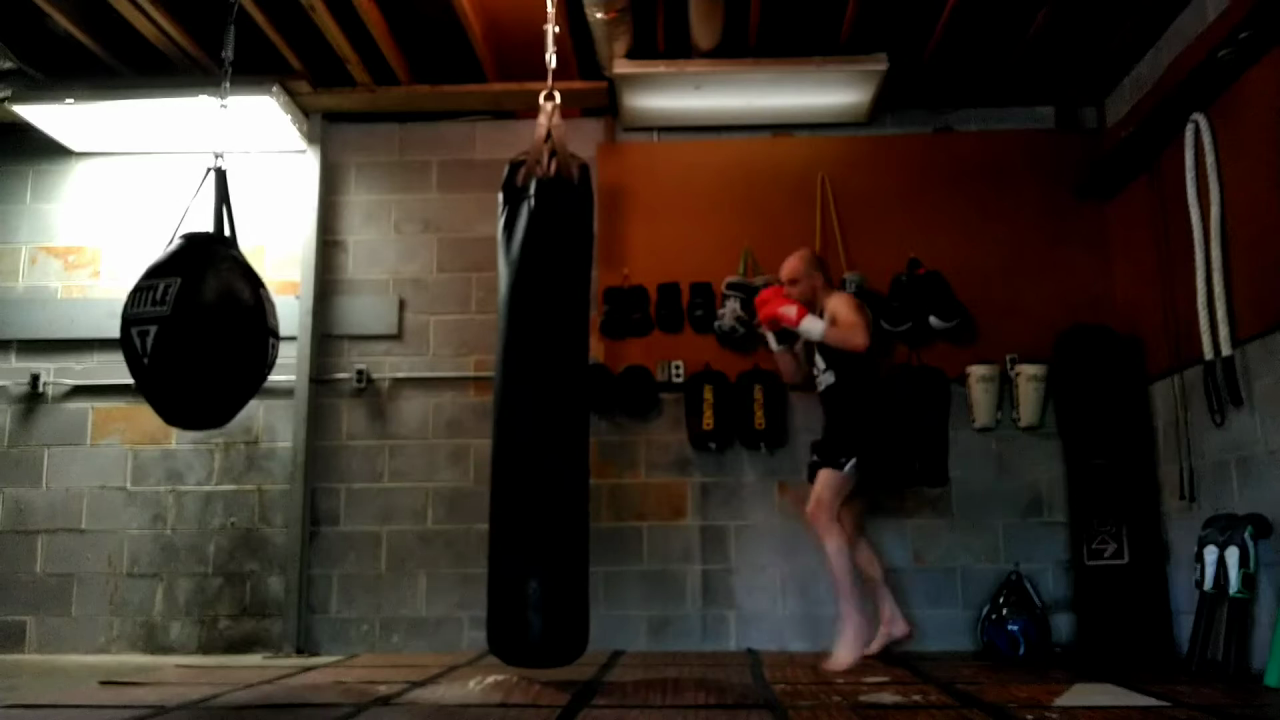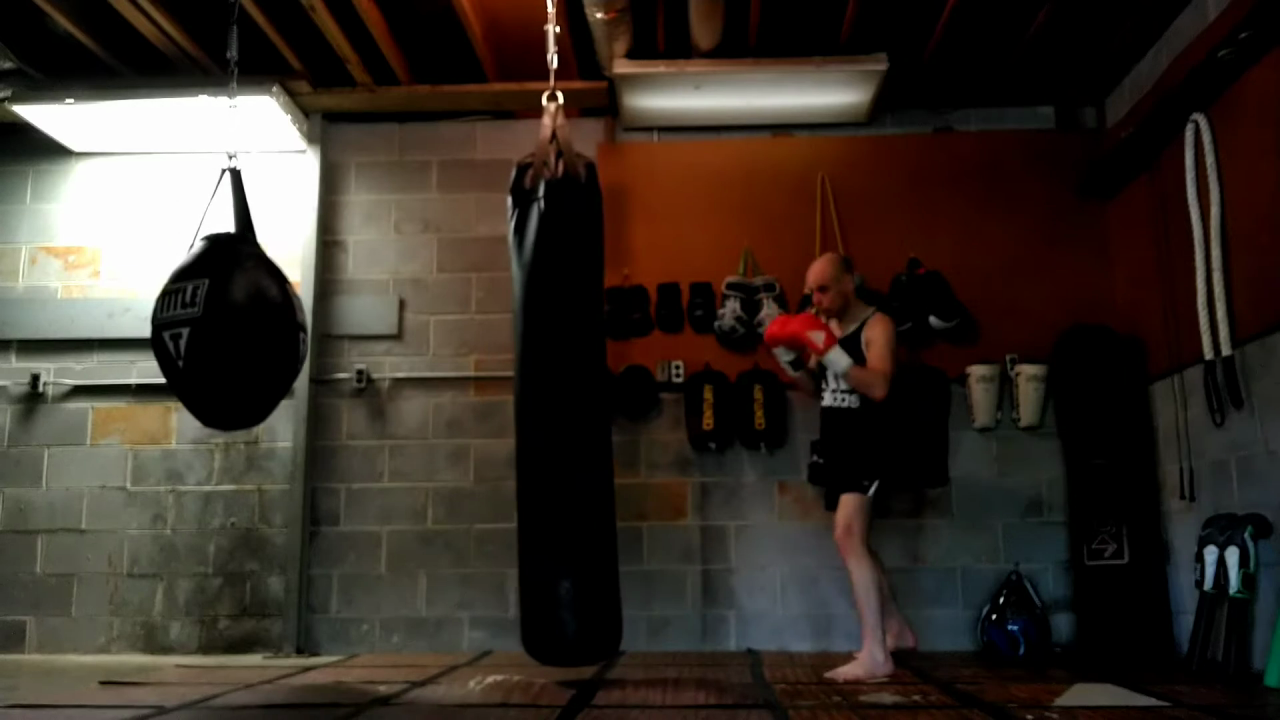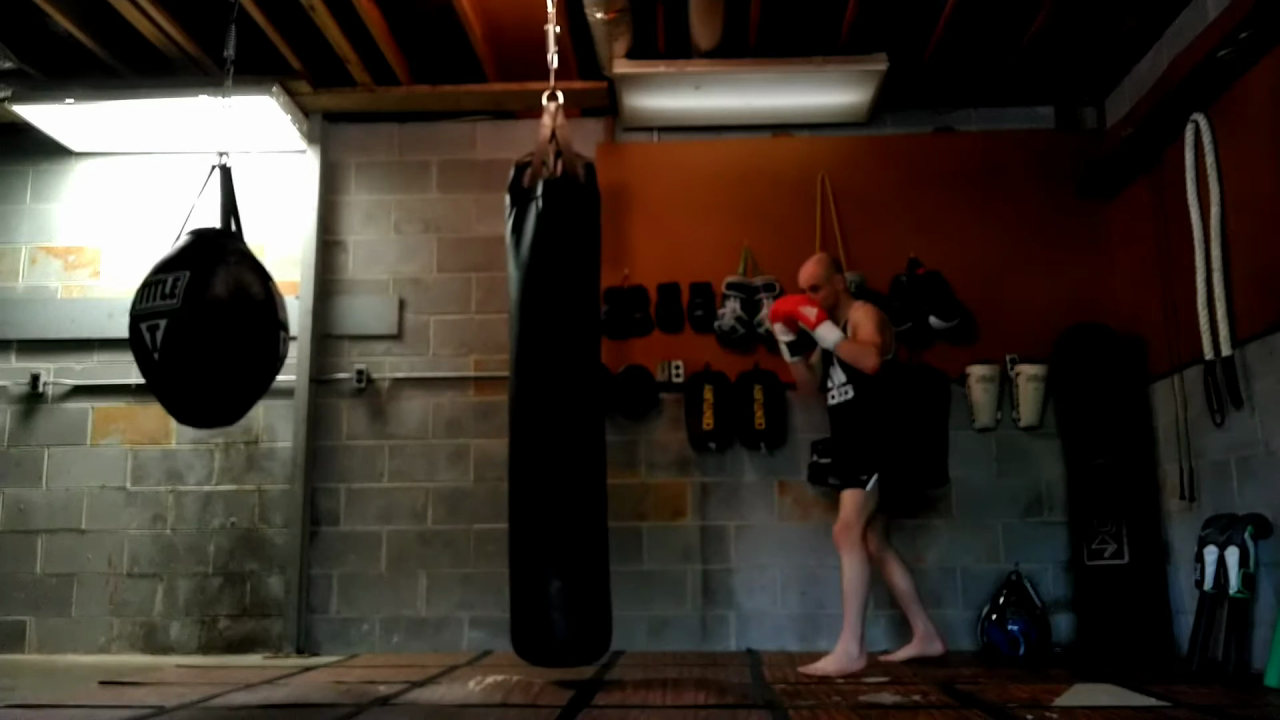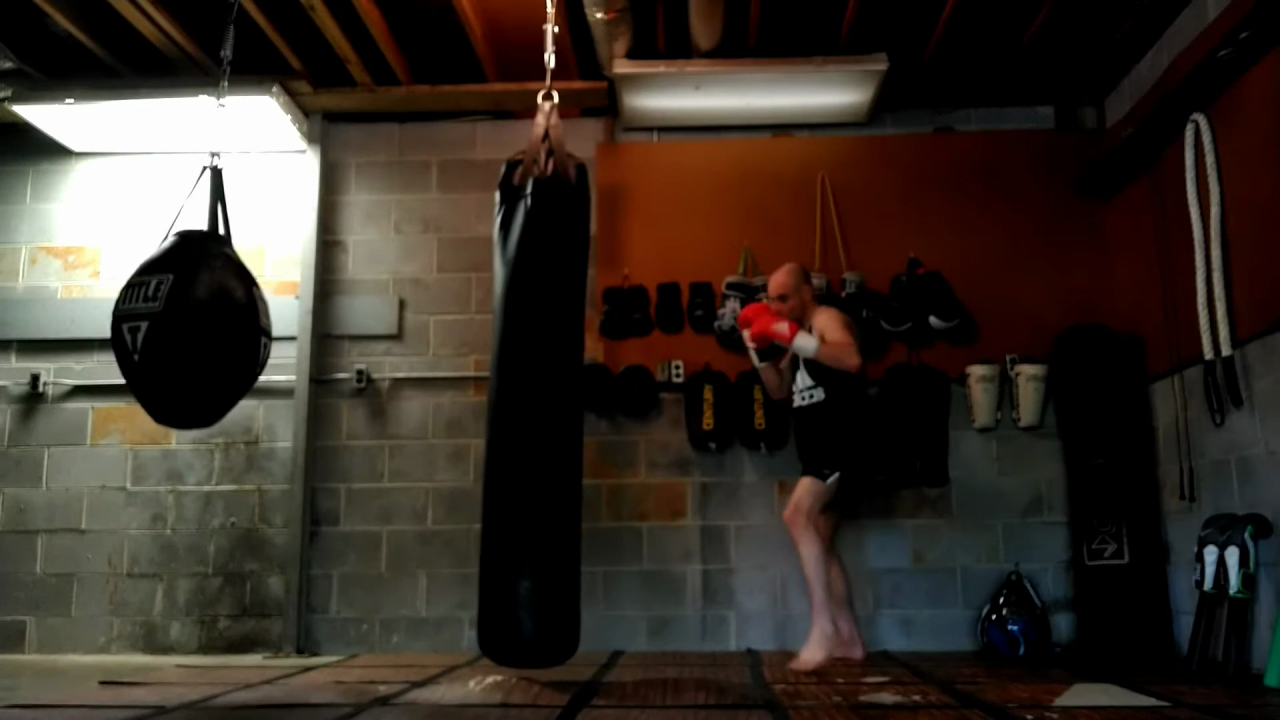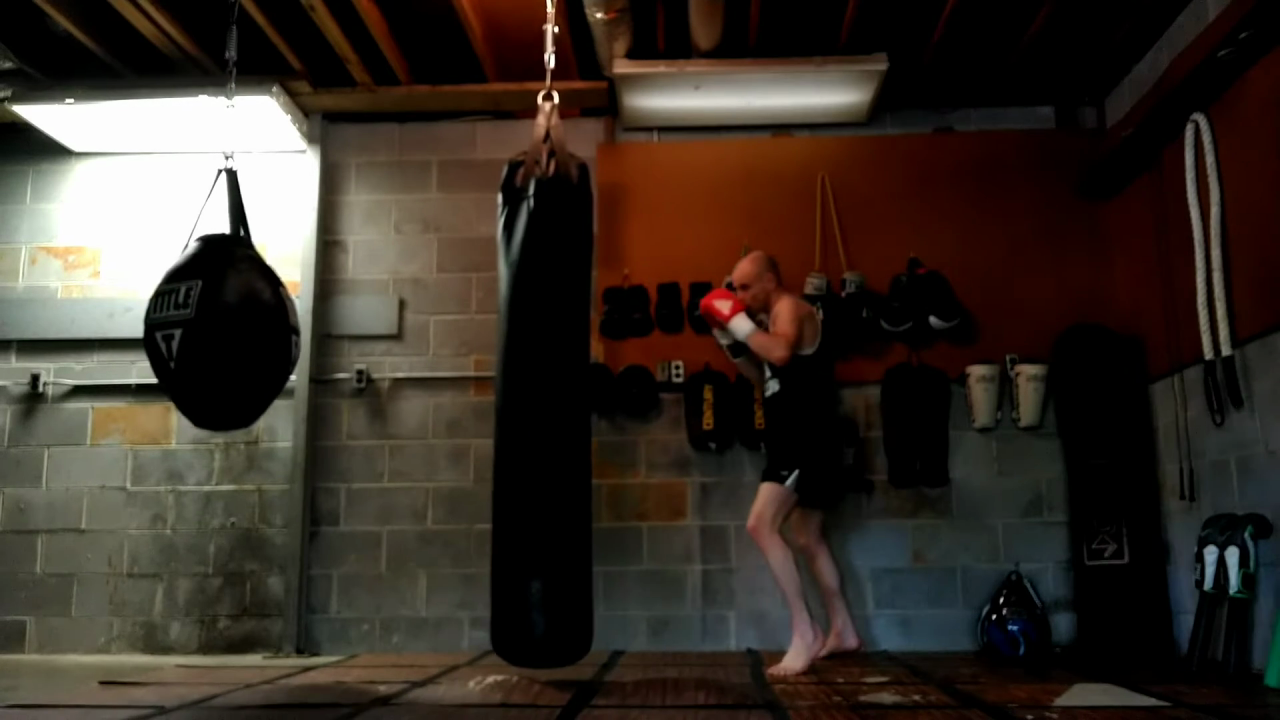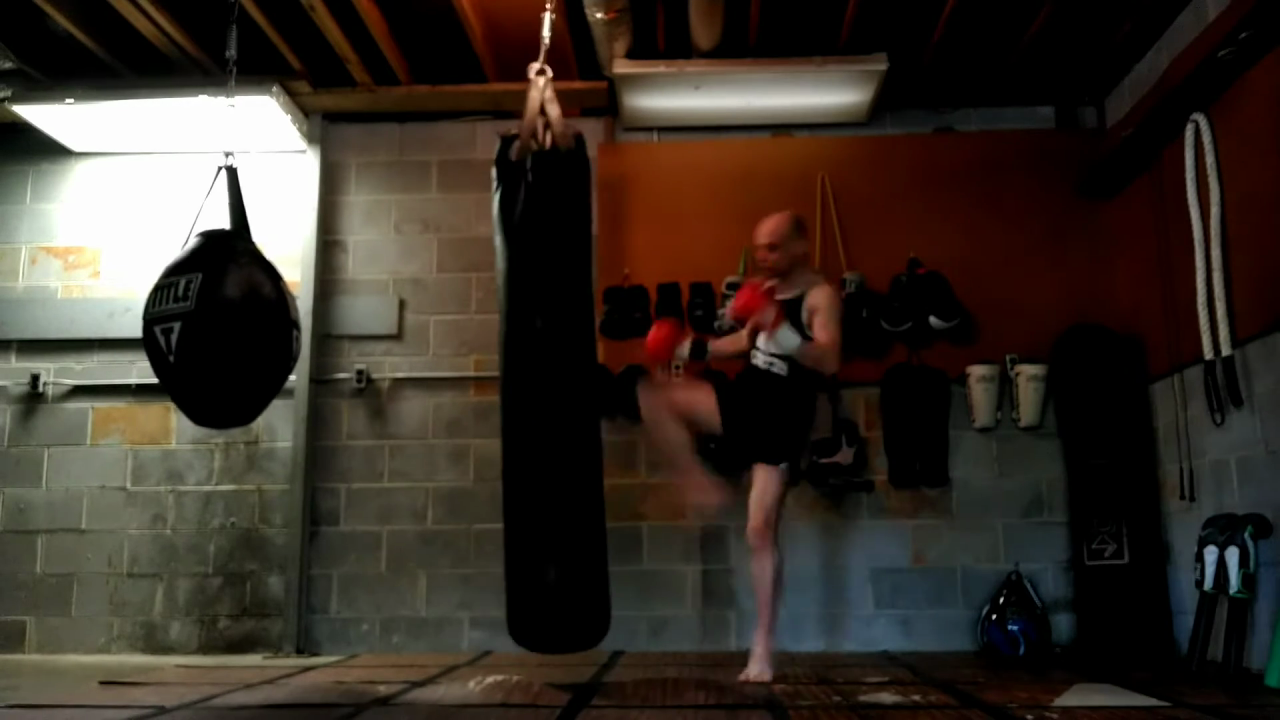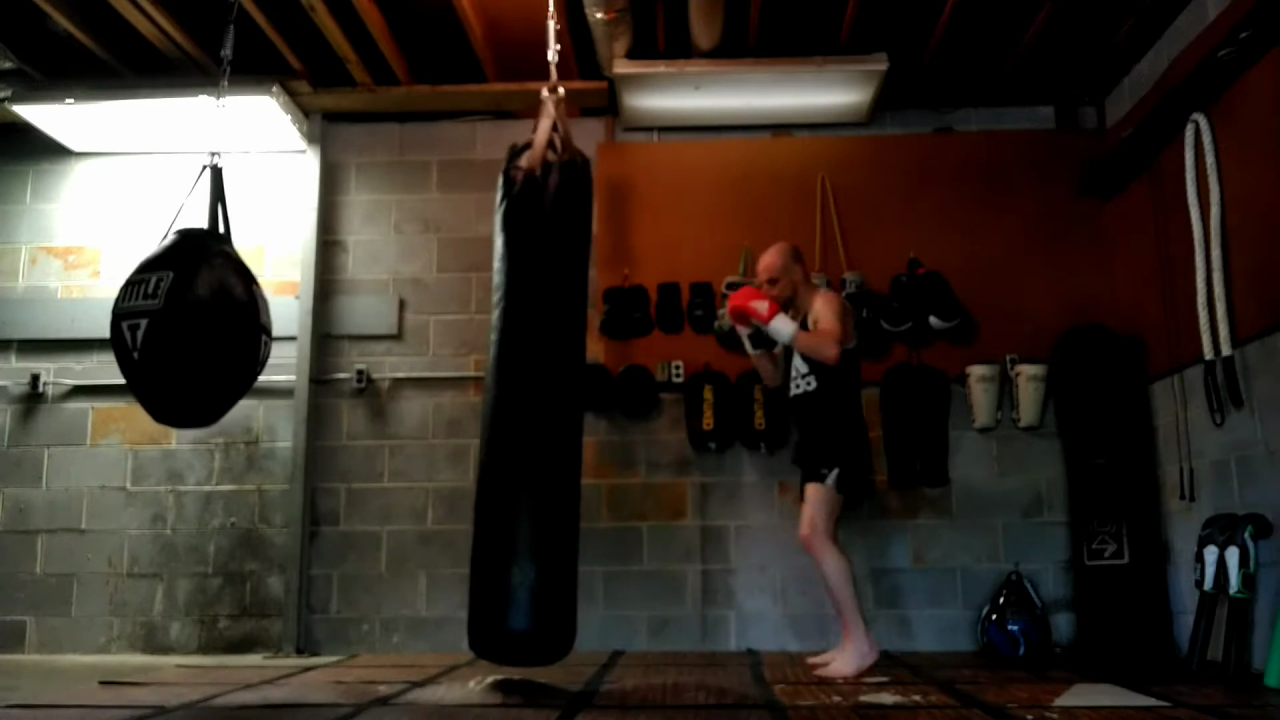
dt=0.7s
person 1, frame 1
left shoulder: (841, 304)
right shoulder: (817, 319)
left elbow: (860, 340)
right elbow: (794, 374)
left wrist: (801, 320)
right wrist: (776, 331)
left hip: (855, 426)
right hip: (842, 429)
left knee: (819, 511)
right knee: (847, 528)
left ankle: (852, 625)
right ankle: (891, 619)
person 1, frame 2
left shoulder: (877, 325)
right shoulder: (828, 325)
left elbow: (878, 389)
right elbow: (812, 382)
left wrist: (830, 349)
right wrist: (788, 353)
left hip: (865, 448)
right hip: (838, 450)
left knee: (848, 537)
right knee: (851, 543)
left ankle: (875, 656)
right ankle: (897, 630)
person 1, frame 3
left shoulder: (864, 315)
right shoulder: (834, 325)
left elbow: (870, 361)
right elbow: (809, 384)
left wrist: (819, 326)
right wrist: (789, 336)
left hip: (875, 443)
right hip: (855, 446)
left knee: (847, 532)
right knee: (874, 545)
left ankle: (850, 649)
right ankle: (925, 636)
person 1, frame 4
left shoulder: (829, 319)
right shoulder: (800, 335)
left elbow: (852, 360)
right elbow: (779, 389)
left wrist: (791, 335)
right wrist: (758, 344)
left hip: (837, 445)
right hip: (816, 449)
left knee: (797, 514)
right knee: (819, 542)
left ankle: (824, 627)
right ankle: (848, 638)
person 1, frame 5
left shoulder: (789, 308)
right shoulder: (773, 317)
left elbow: (780, 353)
right elbow: (762, 376)
left wrist: (735, 319)
right wrist: (728, 338)
left hip: (806, 440)
right hip: (800, 442)
left knee: (762, 525)
right knee: (807, 539)
left ankle: (805, 635)
right ankle: (842, 630)
person 1, frame 6
left shoulder: (822, 296)
right shoulder: (767, 291)
left elbow: (828, 362)
left wrist: (777, 329)
right wrist: (691, 349)
left hip: (784, 417)
right hip: (746, 400)
left knee: (760, 528)
right knee: (654, 393)
left ankle: (762, 645)
right ankle: (702, 485)
person 1, frame 7
left shoulder: (826, 303)
right shoulder: (794, 314)
left elbow: (830, 352)
right elbow: (774, 376)
left wrist: (774, 321)
right wrist: (751, 331)
left hip: (837, 436)
right hip: (816, 439)
left knee: (812, 534)
right knee: (821, 538)
left ankle: (859, 641)
right ankle: (854, 641)
